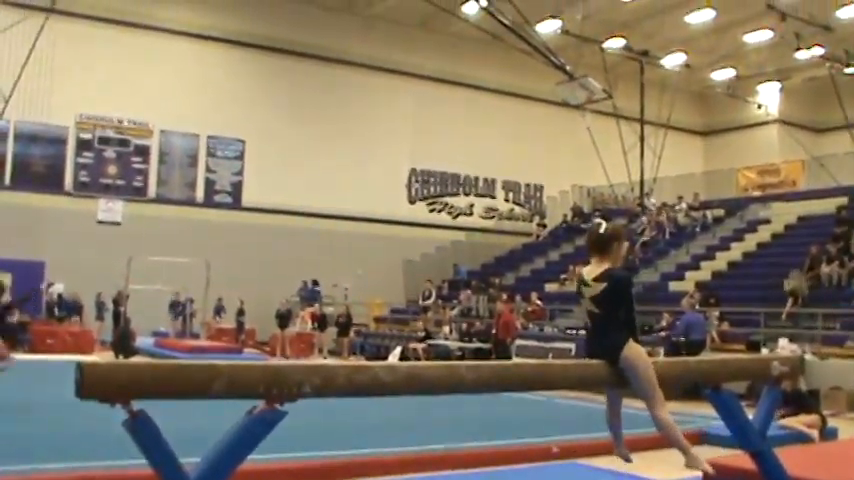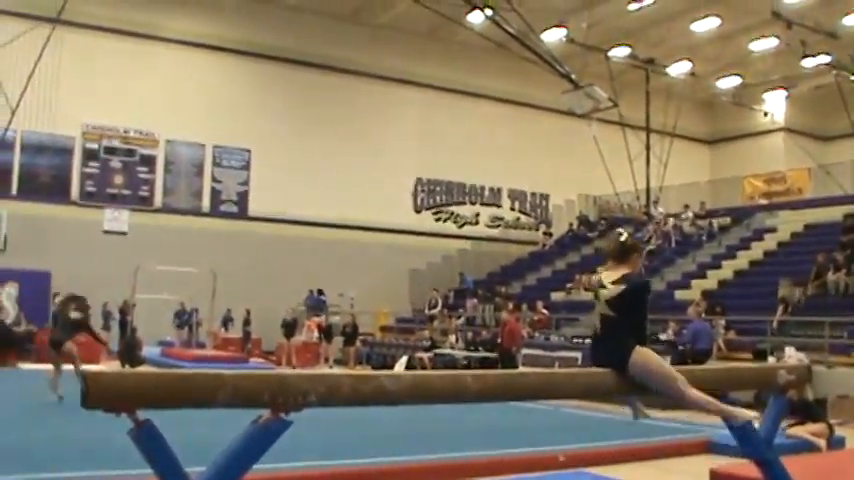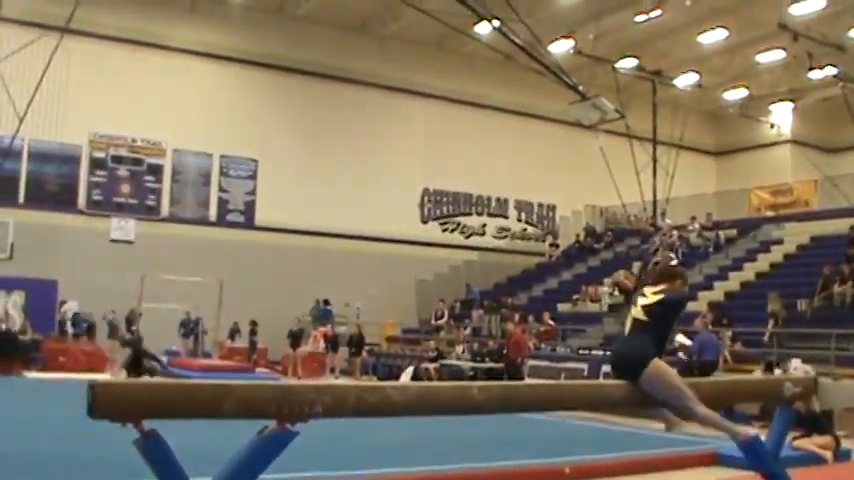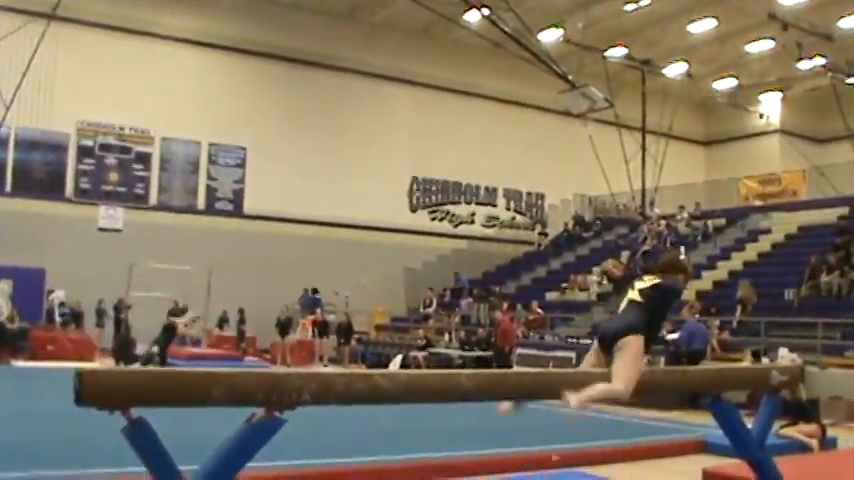
dt=0.3s
person 1, frame 1
left shoulder: (583, 276)
right shoulder: (620, 278)
right elbow: (628, 316)
right wrist: (636, 346)
left hip: (594, 346)
right hip: (618, 344)
left knee: (613, 398)
right knee: (657, 404)
left ankle: (619, 445)
right ankle: (690, 455)
person 1, frame 2
left shoulder: (599, 280)
right shoulder: (639, 283)
right elbow: (639, 324)
right wrist: (639, 350)
left hip: (599, 354)
right hip: (622, 352)
right knee: (679, 386)
right ankle: (731, 412)
person 1, frame 3
left shoulder: (641, 294)
right shoulder: (676, 297)
right elbow: (662, 337)
left hip: (621, 356)
right hip: (640, 359)
right knee: (692, 405)
person 1, frame 4
left shoulder: (641, 282)
right shoulder: (673, 287)
right elbow: (654, 325)
right wrist: (642, 354)
left hip: (607, 331)
right hip: (628, 332)
right knee: (621, 390)
right ankle: (579, 399)
